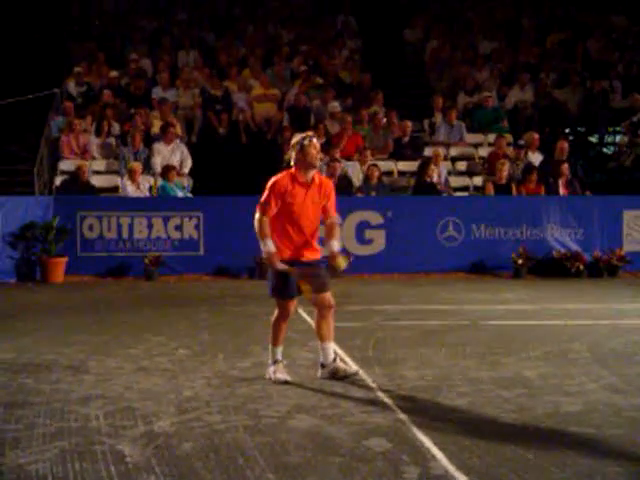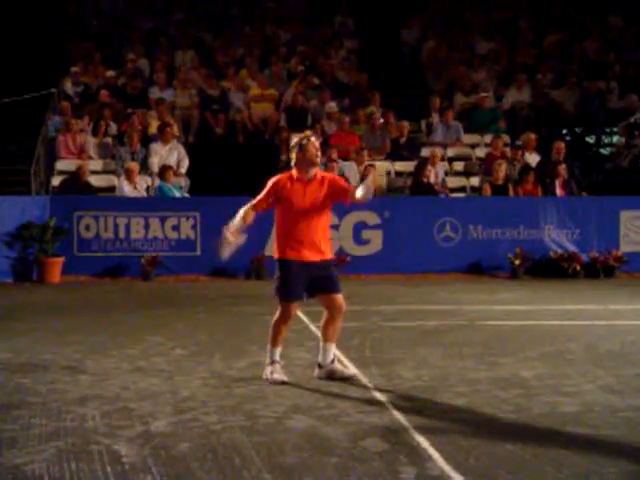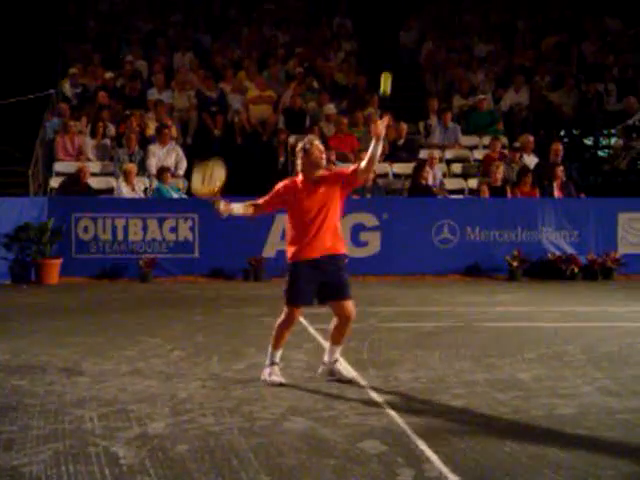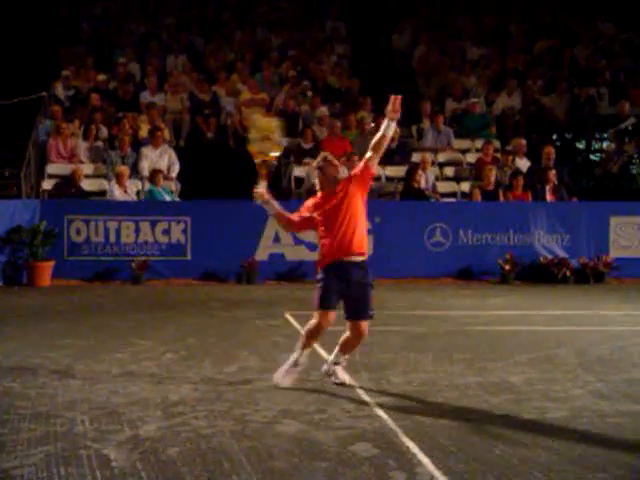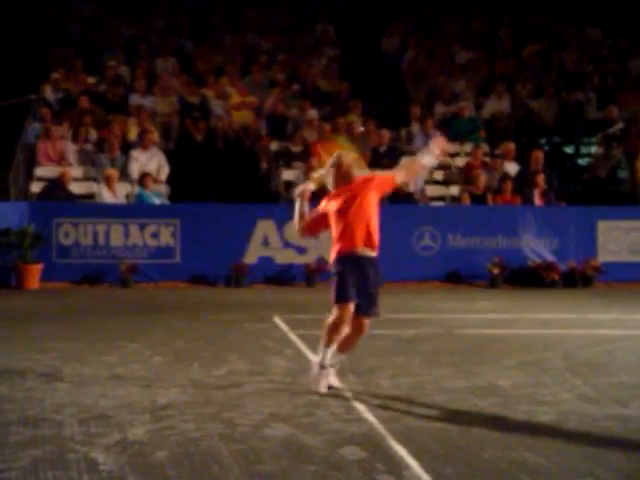
dt=0.2s
person 1, frame 1
left shoulder: (326, 185)
right shoulder: (280, 183)
left elbow: (331, 221)
right elbow: (261, 218)
left wrist: (334, 249)
right wrist: (269, 251)
left hip: (311, 257)
right hip: (283, 258)
left knee: (326, 305)
right knee: (285, 309)
left ankle: (329, 363)
right ankle: (275, 364)
person 1, frame 2
left shoulder: (330, 181)
right shoulder: (281, 183)
left elbow: (355, 195)
right elbow: (253, 207)
left wrist: (367, 188)
right wrist: (236, 227)
left hip: (321, 257)
right hip: (291, 258)
left knee: (337, 307)
right knee: (287, 311)
left ankle: (326, 363)
right ankle: (272, 364)
person 1, frame 3
left shoulder: (338, 178)
right shoulder: (288, 188)
left elbow: (366, 169)
right elbow: (259, 207)
left wrist: (378, 139)
right wrist: (232, 208)
left hip: (332, 258)
right hip: (302, 261)
left knee: (347, 314)
right knee: (291, 315)
left ankle: (330, 364)
right ankle: (272, 365)
person 1, frame 4
left shoulder: (355, 184)
right shoulder: (314, 205)
left elbow: (375, 151)
right elbow: (292, 224)
left wrist: (390, 120)
right wrist: (267, 201)
left hip: (358, 268)
right hip: (331, 268)
left knee: (359, 330)
right knee: (323, 321)
left ankle: (334, 365)
right ankle: (295, 363)
person 1, frame 5
left shoulder: (369, 182)
right shoulder: (328, 202)
left elbow: (405, 174)
right elbow: (304, 229)
left wrist: (432, 152)
right wrist: (302, 199)
left hip: (369, 260)
right hip: (344, 259)
left knee: (359, 324)
right knee: (342, 312)
left ankle: (329, 365)
right ankle: (322, 364)
